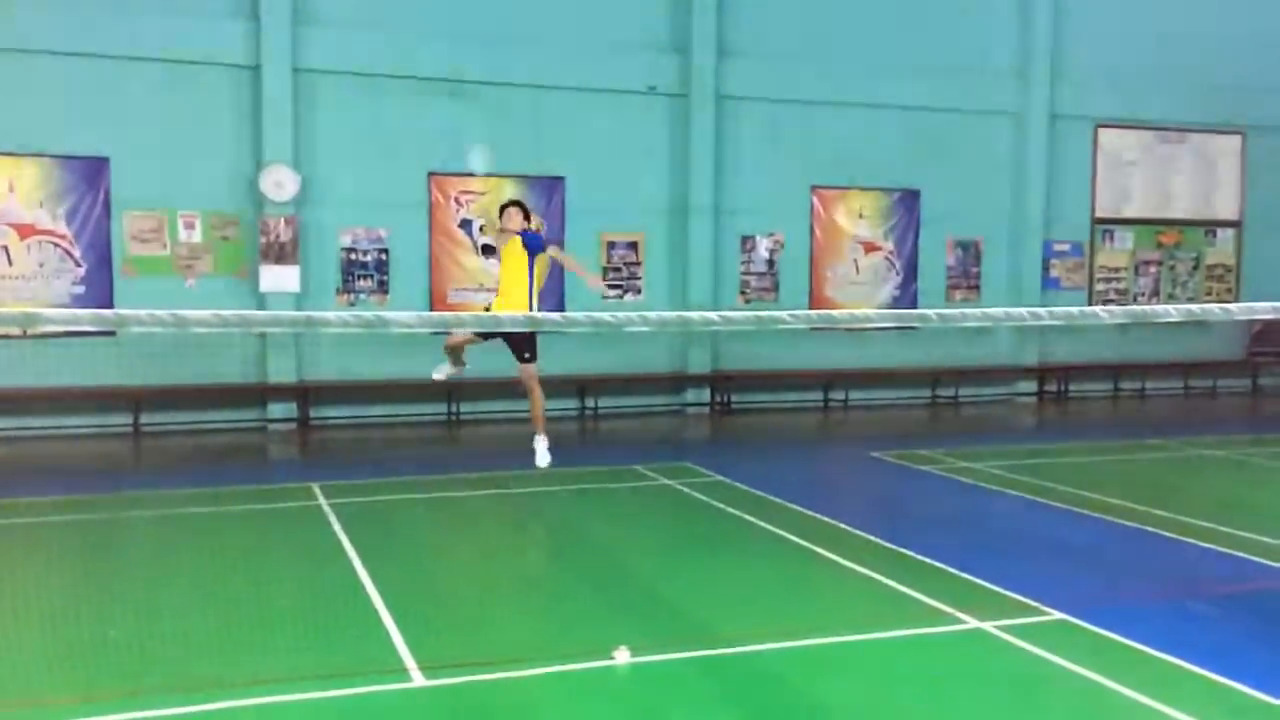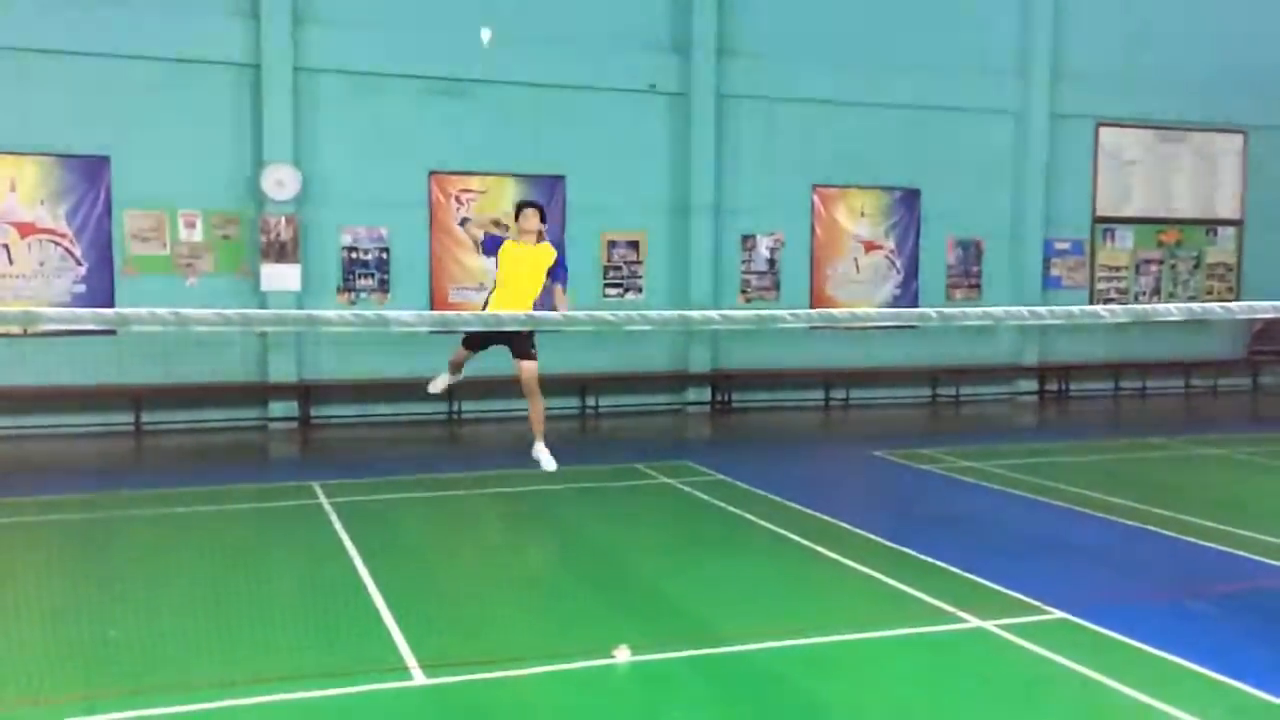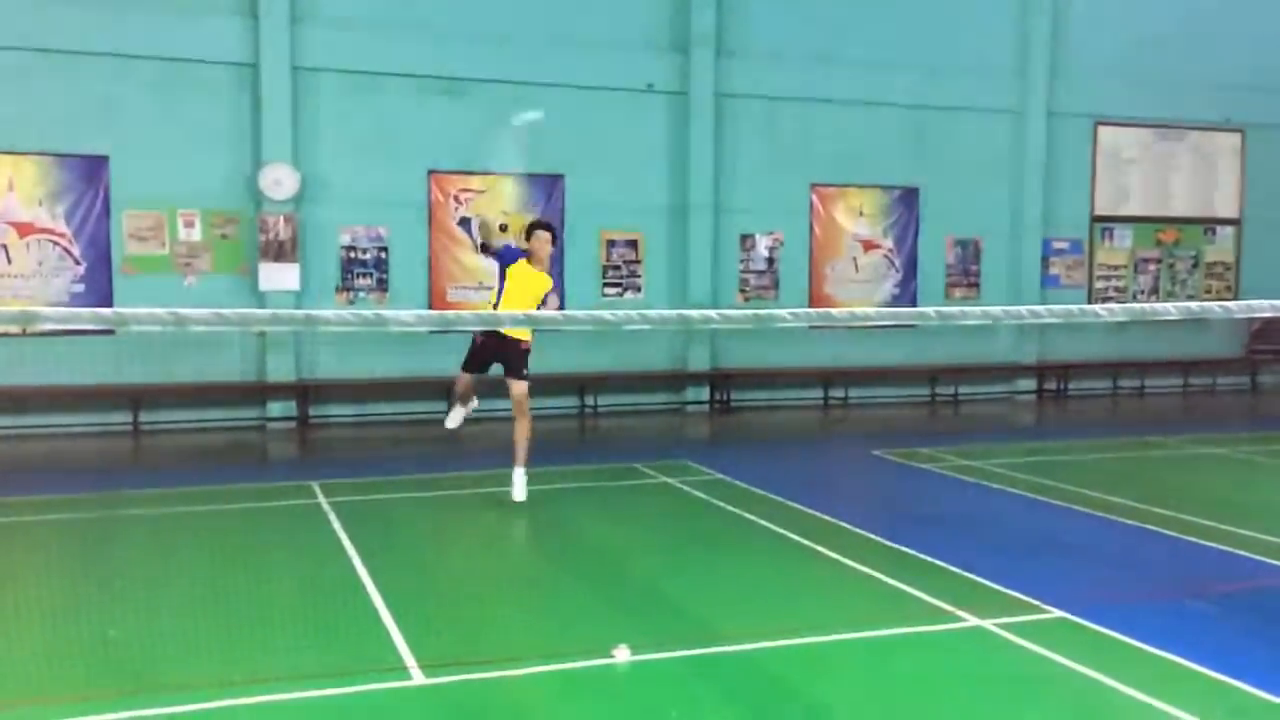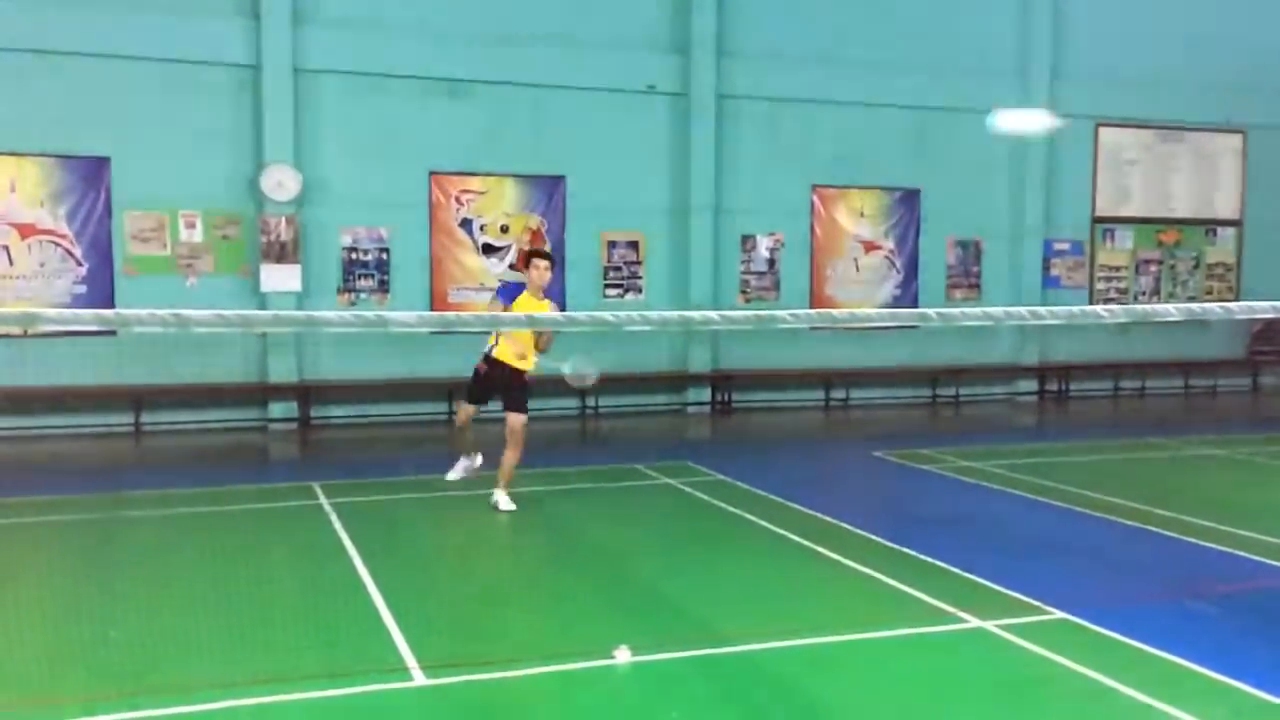
dt=0.1s
person 1, frame 1
left shoulder: (526, 239)
right shoulder: (508, 244)
left elbow: (556, 253)
left wrist: (585, 275)
right hip: (497, 314)
left knee: (530, 383)
right knee: (452, 343)
left ankle: (540, 437)
right ankle: (456, 366)
person 1, frame 2
left shoulder: (550, 254)
right shoulder: (504, 243)
left elbow: (558, 293)
right elbow: (468, 228)
left wrist: (563, 315)
left knee: (530, 384)
right knee: (457, 359)
left ankle: (540, 446)
right ankle: (452, 374)
person 1, frame 3
left shoulder: (548, 283)
right shoulder: (514, 258)
right elbow: (487, 248)
left wrist: (552, 307)
left hip: (520, 342)
right hip: (493, 334)
left knee: (521, 407)
right knee: (462, 388)
left ankle: (519, 473)
right ankle: (464, 404)
person 1, frame 4
left shoulder: (548, 308)
right shoulder: (513, 290)
right elbow: (494, 313)
left wrist: (547, 332)
right wrist: (511, 339)
left hip: (519, 371)
right hip: (494, 362)
left knee: (516, 435)
right knee: (463, 422)
left ankle: (501, 492)
right ankle: (468, 458)
